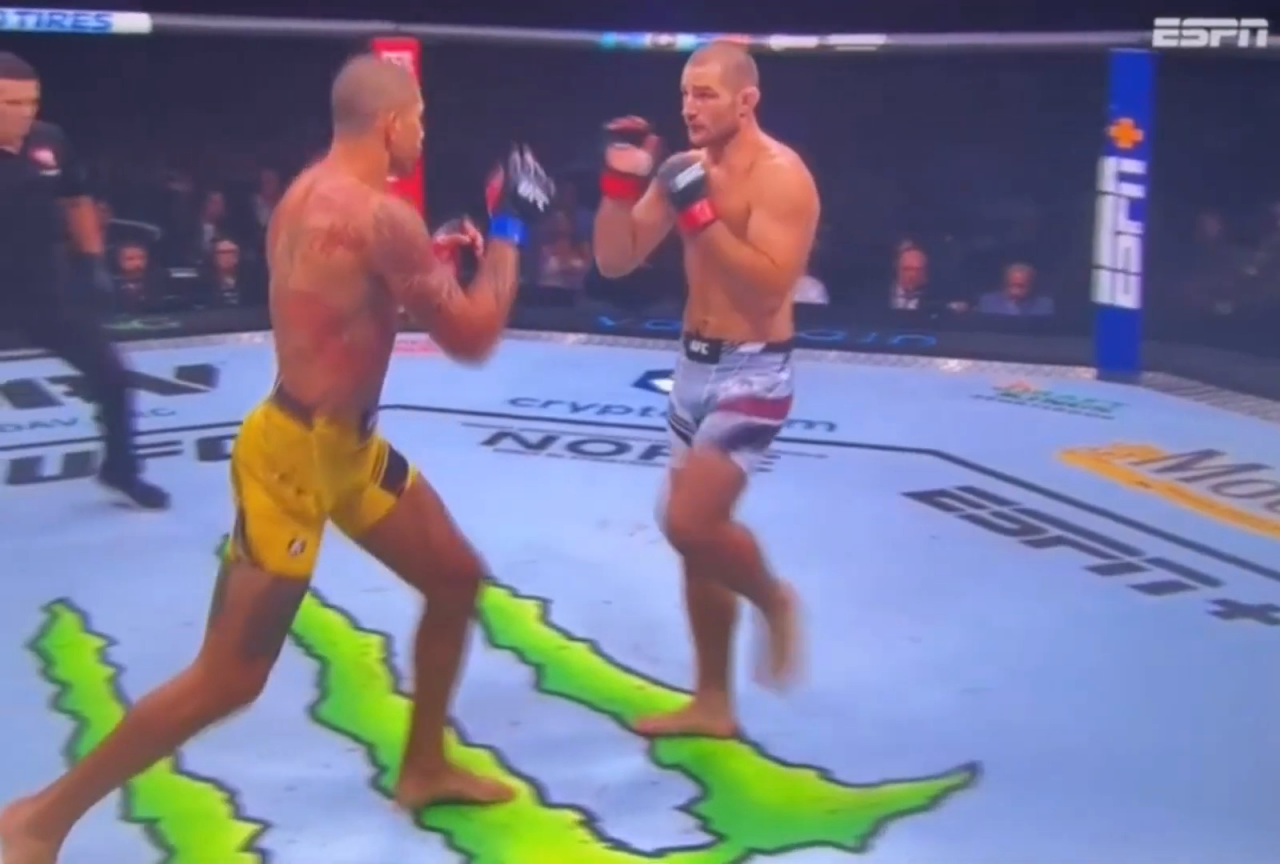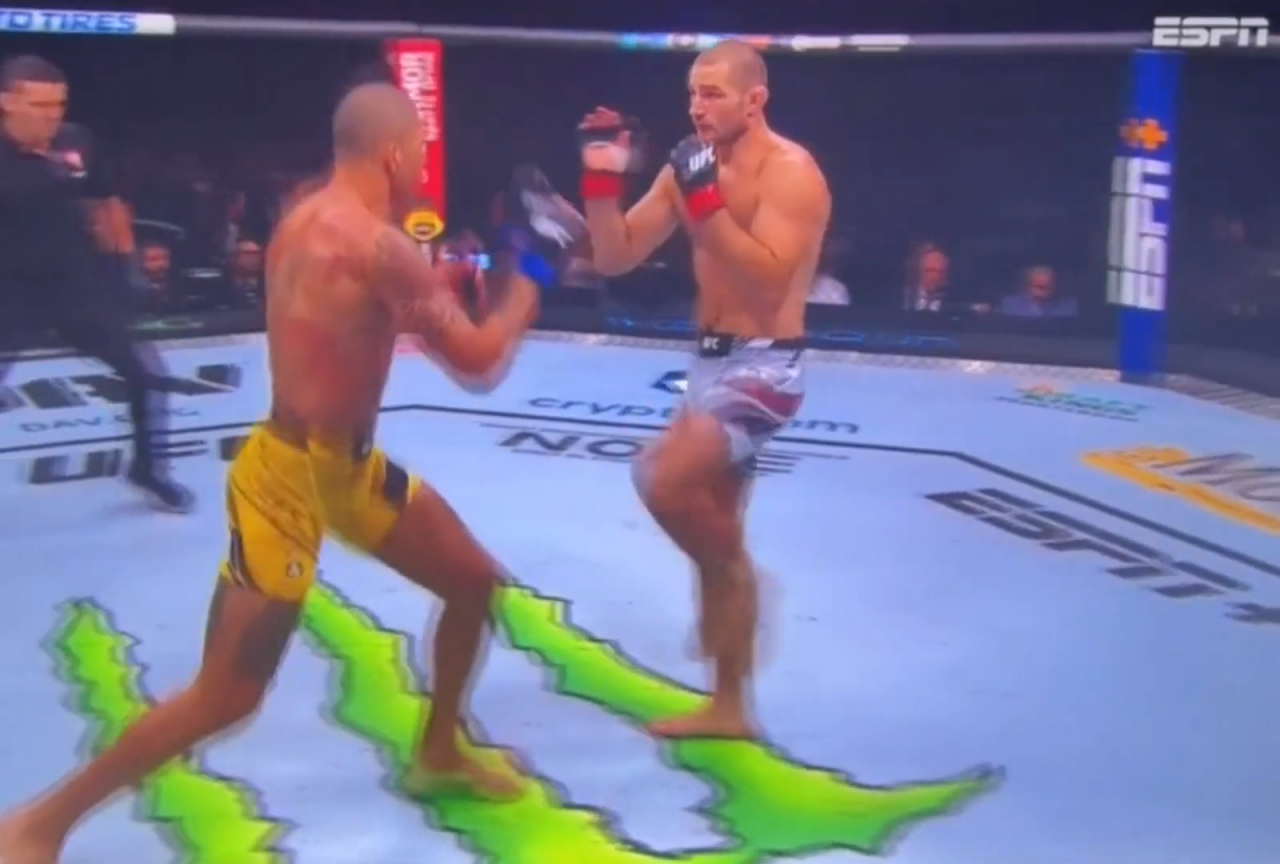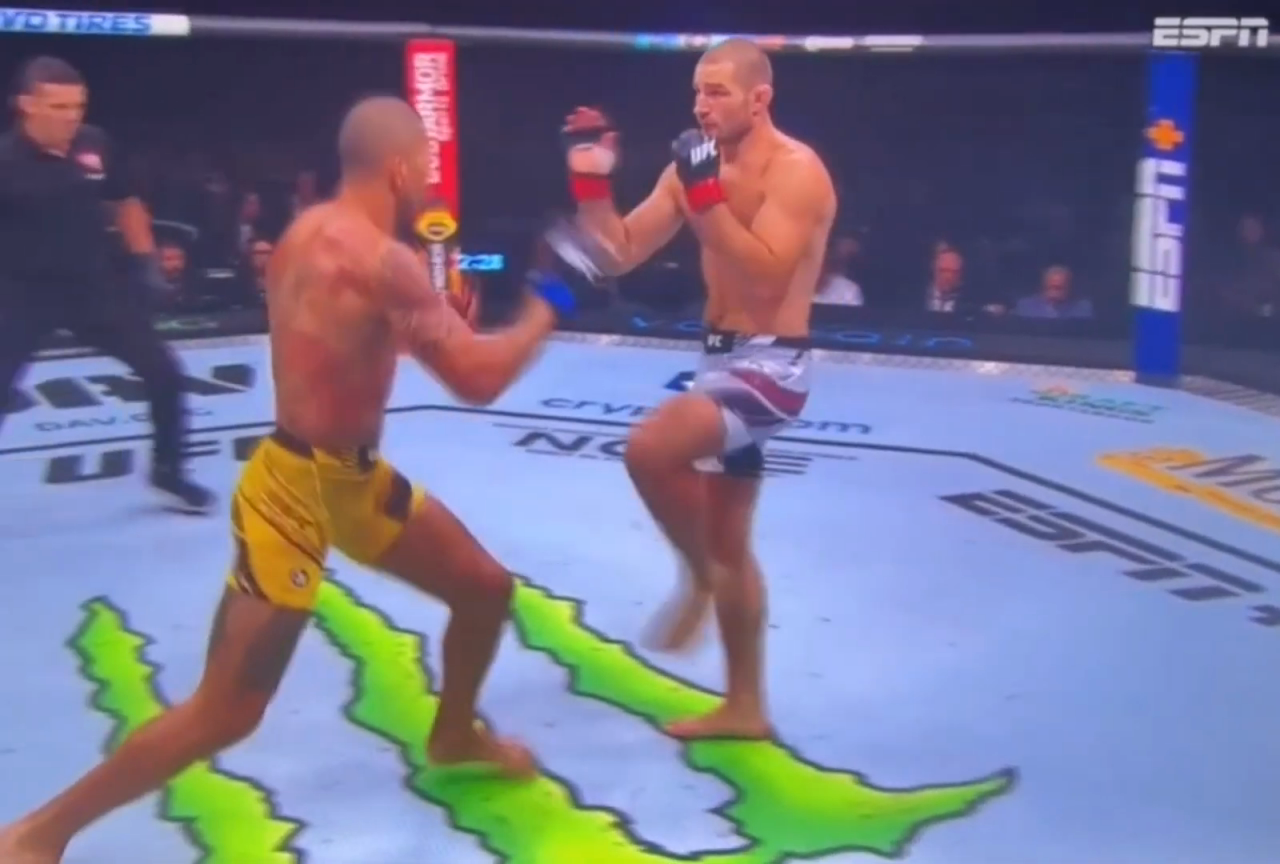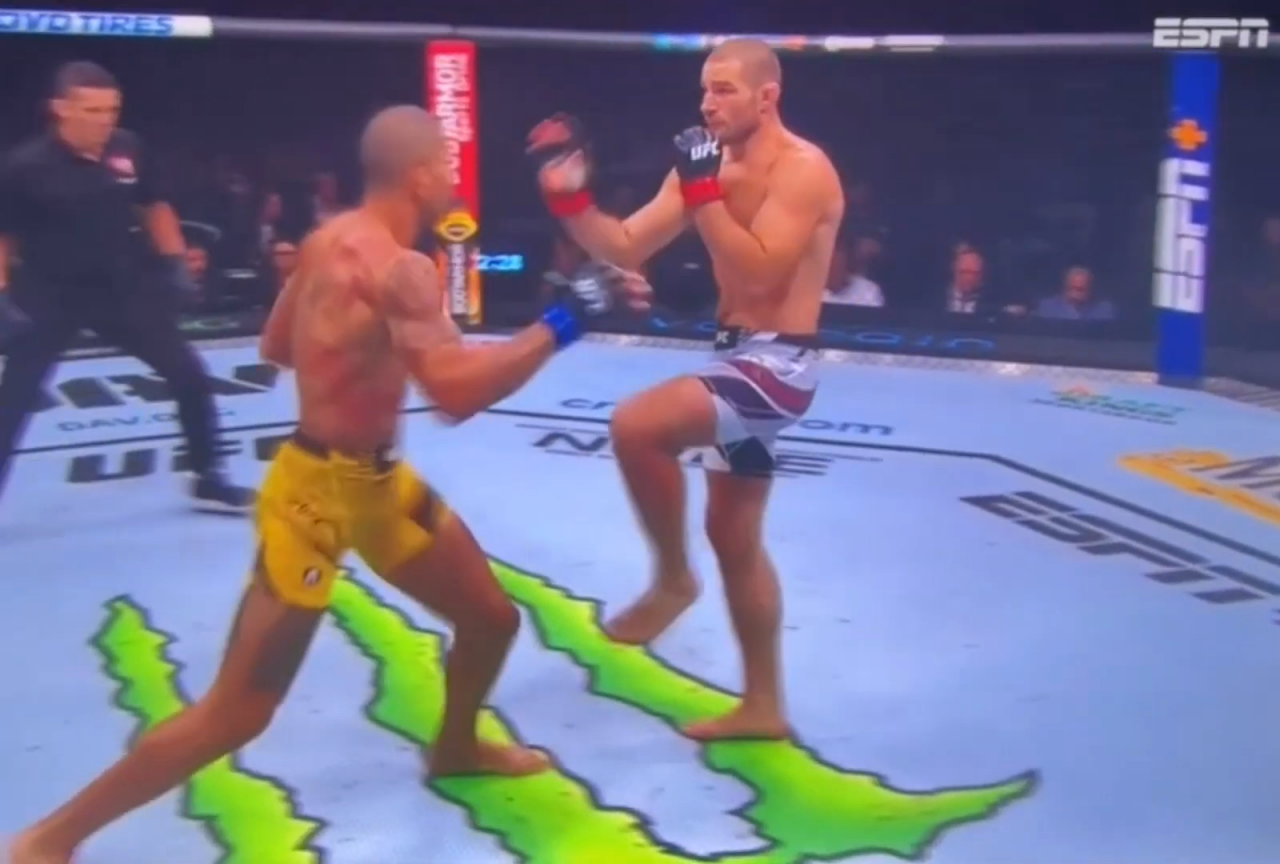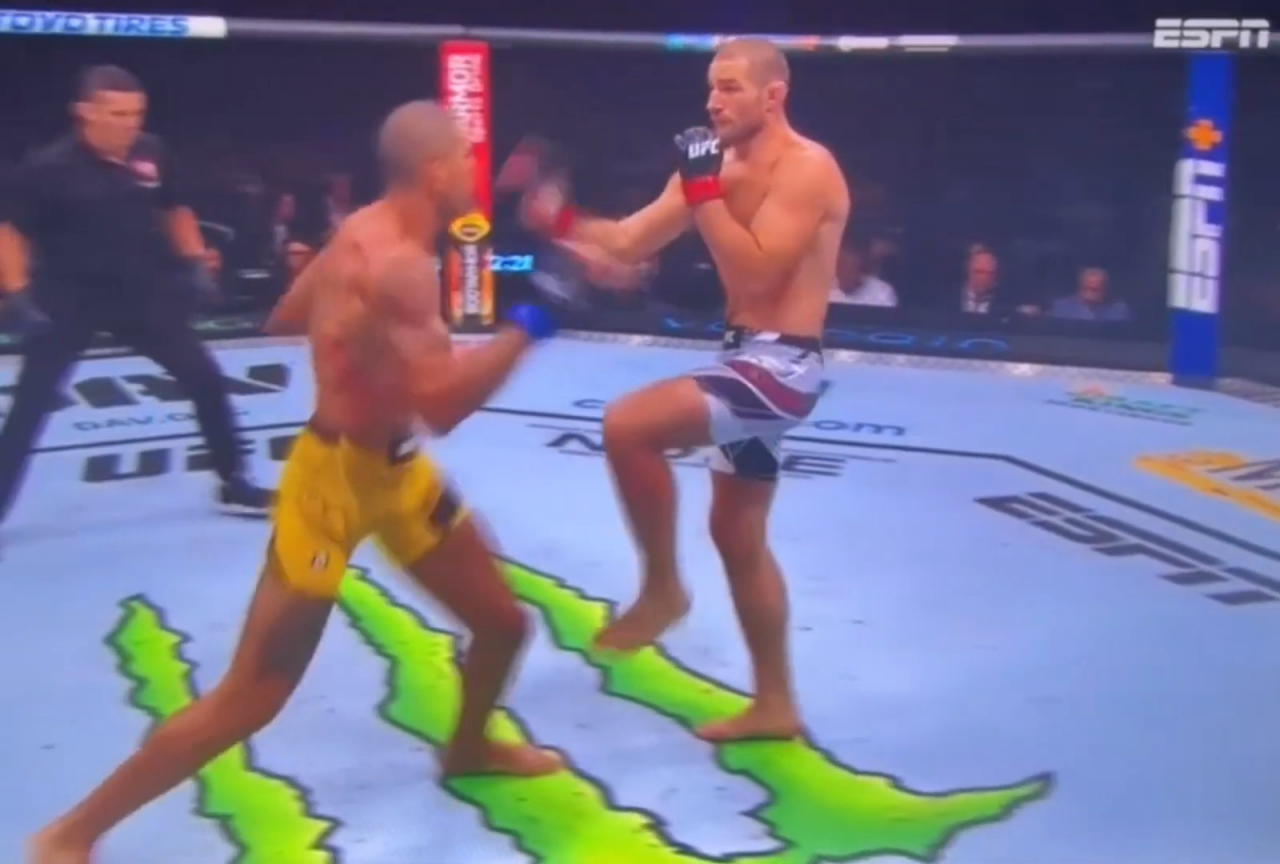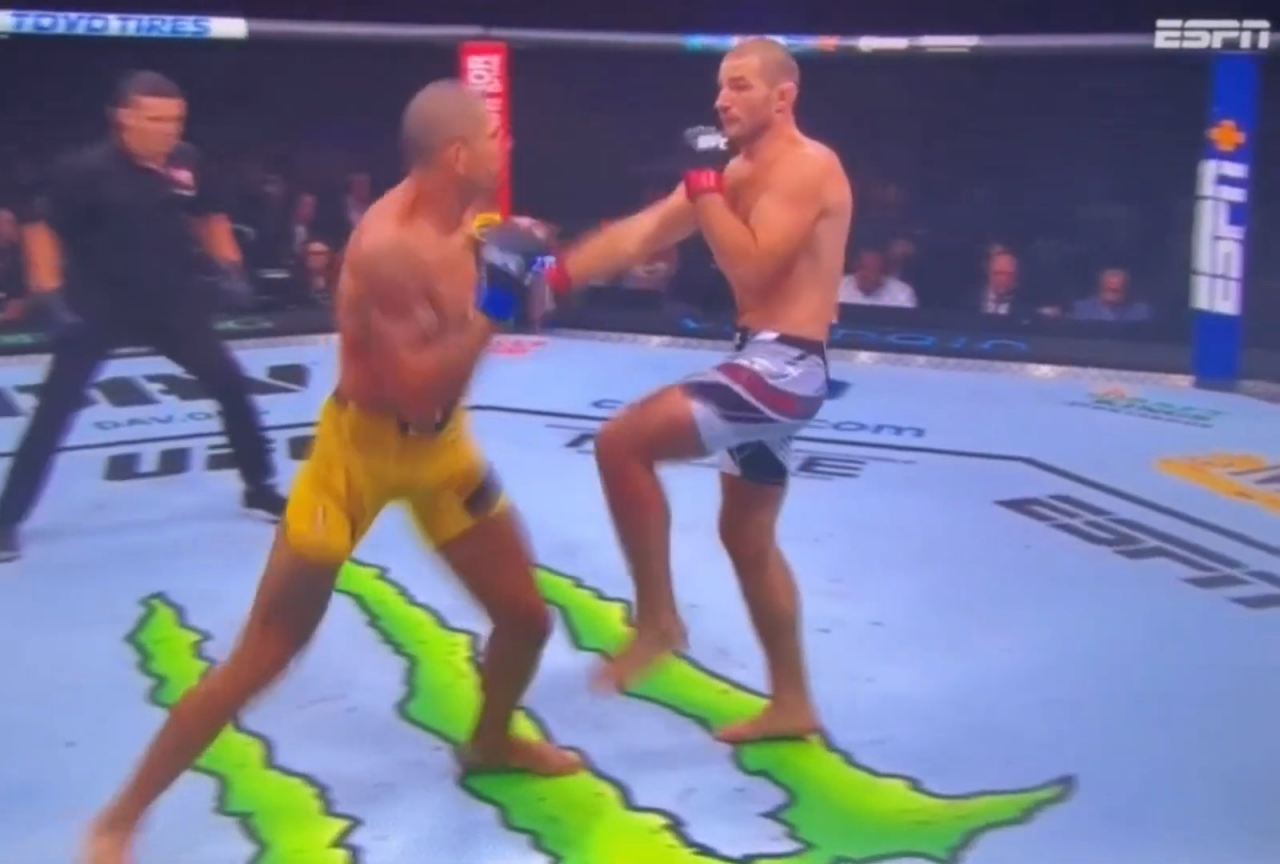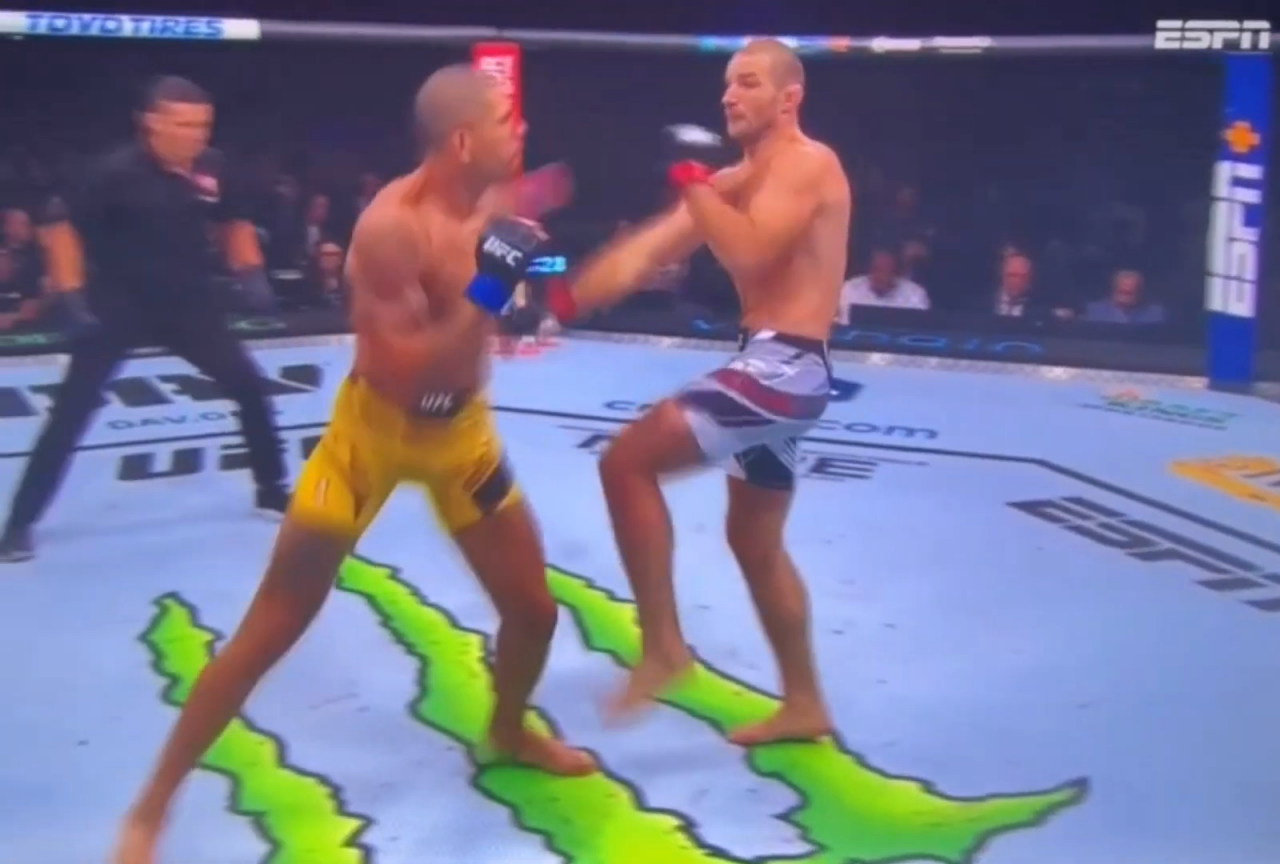
dt=0.1s
person 1, frame 1
left shoulder: (310, 192)
right shoulder: (377, 215)
right elbow: (470, 335)
left wrist: (428, 257)
right wrist: (511, 227)
left hip: (347, 442)
right hip: (300, 454)
left knee: (457, 581)
right knee: (228, 679)
left ankle: (426, 767)
person 1, frame 2
left shoulder: (310, 218)
right shoulder: (380, 244)
right elbow: (478, 361)
left wrist: (432, 287)
right wrist: (534, 268)
left hip: (346, 461)
right hip: (297, 475)
left knee: (475, 581)
right knee: (226, 696)
left ankle: (442, 752)
person 1, frame 3
left shoulder: (311, 232)
right shoulder: (384, 260)
right elbow: (476, 379)
left wrist: (422, 325)
right wrist: (554, 298)
left hip: (352, 473)
right hip: (299, 490)
left knee: (489, 594)
right knee: (227, 712)
left ankle: (455, 732)
person 1, frame 4
left shoulder: (332, 239)
right shoulder: (395, 269)
left elbow: (276, 344)
right elbow: (457, 394)
right wrist: (561, 324)
left hip: (375, 477)
right hip: (322, 490)
left knee: (493, 618)
right knee: (237, 711)
left ankle: (456, 742)
person 1, frame 5
left shoulder: (377, 233)
right shoulder: (391, 264)
left elbow: (286, 319)
right elbow: (443, 404)
right wrist: (529, 324)
left hip: (400, 470)
right hip: (335, 477)
left knee: (503, 622)
right knee: (252, 701)
left ankle: (469, 745)
person 1, frame 6
left shoulder: (440, 217)
right shoulder: (391, 243)
right elbow: (415, 389)
right wrist: (491, 305)
left hip: (442, 445)
right hip: (363, 445)
left knee: (527, 616)
right knee: (260, 657)
left ankle: (493, 740)
person 1, frame 7
left shoulder: (486, 189)
right shoulder: (390, 221)
right elbow: (400, 374)
right wrist: (488, 294)
left hip: (459, 427)
right hip: (371, 429)
left knee: (532, 609)
right knee: (273, 628)
left ankle: (509, 731)
person 2, frame 1
left shoulder: (781, 175)
right shoulder: (686, 166)
left elbow: (766, 286)
right elbow: (613, 259)
left wrist: (699, 211)
right wrist: (621, 180)
left hip: (753, 373)
right hip: (695, 365)
left knee: (690, 521)
right knee: (699, 529)
left ankle: (773, 600)
right ankle: (712, 701)
person 2, frame 2
left shoulder: (791, 172)
right shoulder: (684, 166)
left elbow: (765, 279)
right elbow: (615, 257)
left wrist: (705, 200)
right wrist: (602, 181)
left hip: (762, 365)
right hip: (710, 359)
left knee: (664, 481)
right knee: (706, 519)
left ankle: (733, 583)
right ankle: (729, 705)
person 2, frame 3
left shoulder: (796, 171)
right shoulder: (696, 167)
left elbow: (764, 279)
right elbow: (619, 250)
left wrist: (705, 194)
right wrist: (591, 181)
left hip: (771, 364)
right hip: (723, 359)
left knee: (652, 448)
right knee: (721, 529)
left ankle: (701, 578)
right ankle: (743, 704)
person 2, frame 4
left shoulder: (802, 169)
right shoulder: (705, 165)
left elbow: (758, 276)
right elbow: (623, 248)
left wrist: (703, 193)
right wrist: (569, 196)
left hip: (776, 362)
right hip: (734, 356)
left knee: (635, 429)
right knee: (733, 534)
left ankle: (671, 578)
right ankle: (761, 705)
person 2, frame 5
left shoulder: (807, 168)
right shoulder: (720, 171)
left elbow: (755, 271)
right elbow: (630, 239)
left wrist: (703, 191)
right wrist: (558, 219)
left hip: (780, 364)
right hip: (750, 361)
left knee: (629, 428)
right knee: (737, 534)
left ankle: (661, 591)
right ankle: (774, 704)
person 2, frame 6
left shoulder: (808, 167)
right shoulder: (728, 172)
left elbow: (750, 267)
right elbow: (636, 237)
left wrist: (705, 185)
right wrist: (561, 270)
left hip: (784, 366)
right hip: (759, 364)
left knee: (620, 441)
right knee: (746, 535)
left ankle: (656, 616)
right ankle: (791, 703)
person 2, frame 7
left shoulder: (806, 163)
right shoulder: (738, 180)
left elbow: (743, 251)
right elbow: (650, 248)
left wrist: (692, 176)
right wrist: (568, 295)
left hip: (780, 366)
right hip: (778, 367)
left knee: (626, 460)
right knee: (752, 537)
left ankle: (663, 651)
right ankle: (802, 704)
person 3, frame 1
left shoulder: (50, 144)
left elbow: (78, 202)
left wrist: (95, 263)
left hip: (47, 288)
left knee: (110, 375)
left ankle: (120, 470)
person 3, frame 2
left shoulder: (77, 144)
left elbow: (105, 202)
left wrist: (126, 262)
left hip: (73, 285)
left knee: (145, 372)
left ankle: (147, 469)
person 3, frame 3
left shoulder: (96, 147)
left elbow: (126, 202)
left wrist: (147, 261)
left hip: (92, 289)
left knee: (164, 373)
left ankle: (170, 473)
person 3, frame 4
left shoulder: (127, 149)
left elbow: (154, 206)
left wrist: (176, 263)
left hip: (121, 290)
right hip: (49, 299)
left knee: (191, 377)
left ankle: (209, 479)
person 3, frame 5
left shoulder: (151, 156)
right shoulder: (50, 167)
left elbow: (174, 211)
left wrist: (196, 265)
left hip: (142, 296)
right hip: (69, 302)
left knee: (207, 384)
left ankle: (235, 485)
person 3, frame 6
left shoulder: (187, 162)
right shoulder: (87, 169)
left elbow: (211, 218)
right elbow: (40, 228)
left wrist: (231, 270)
right wrist: (53, 298)
left hip: (168, 299)
right hip: (99, 303)
left knee: (235, 389)
right knee: (55, 412)
left ankle: (259, 489)
person 3, frame 7
left shoulder: (212, 169)
right shoulder: (117, 172)
left elbow: (235, 222)
right elbow: (64, 229)
left wrist: (252, 273)
right wrist: (72, 298)
left hip: (185, 302)
right hip: (116, 305)
left knee: (250, 389)
right knee: (70, 413)
left ankle: (271, 490)
